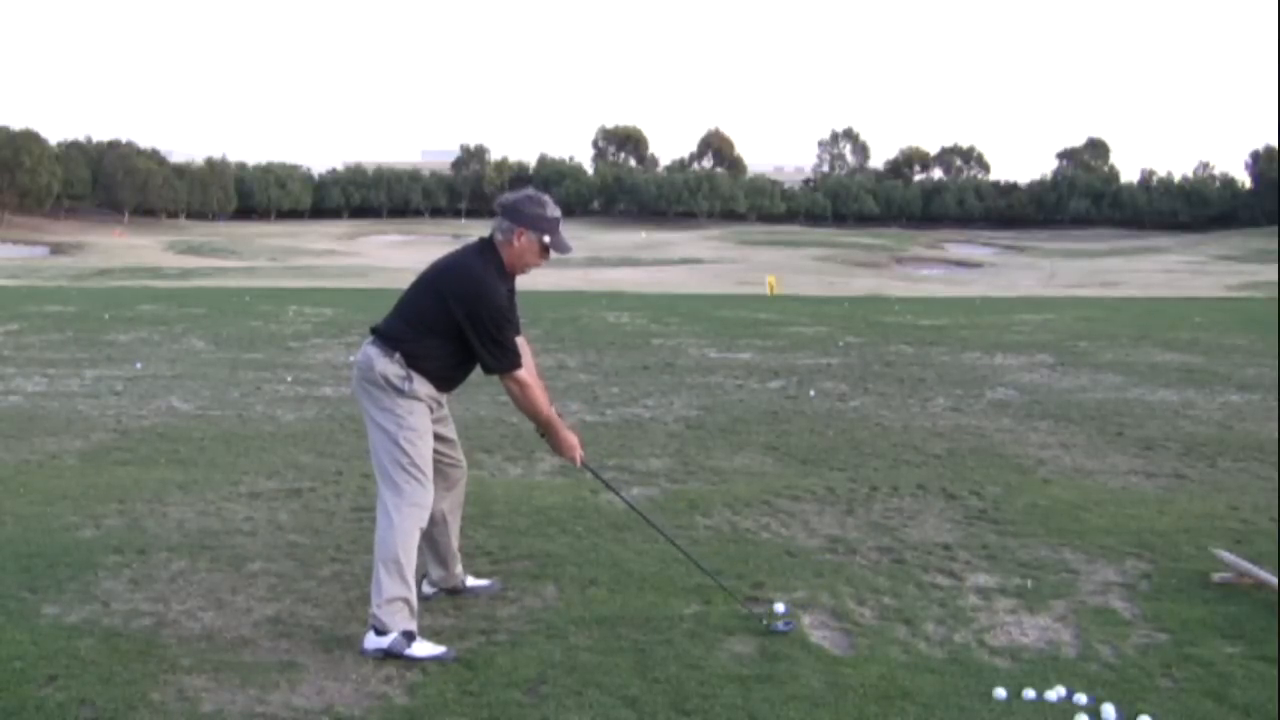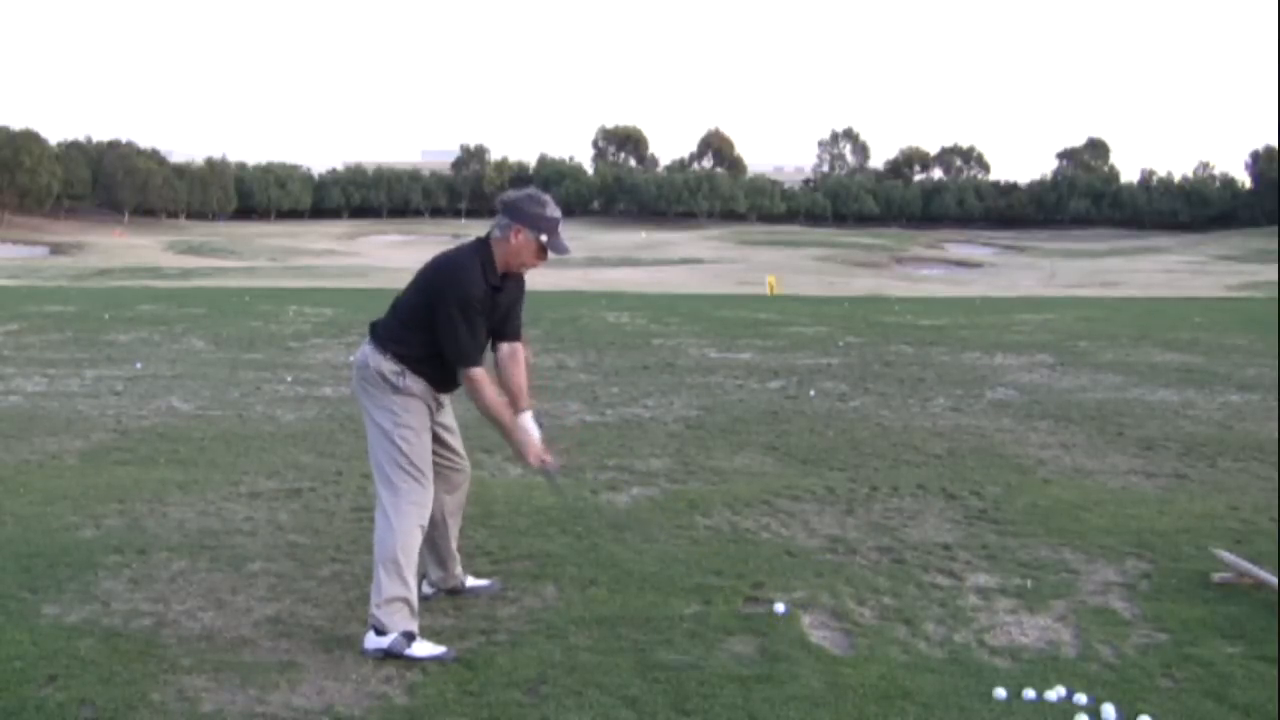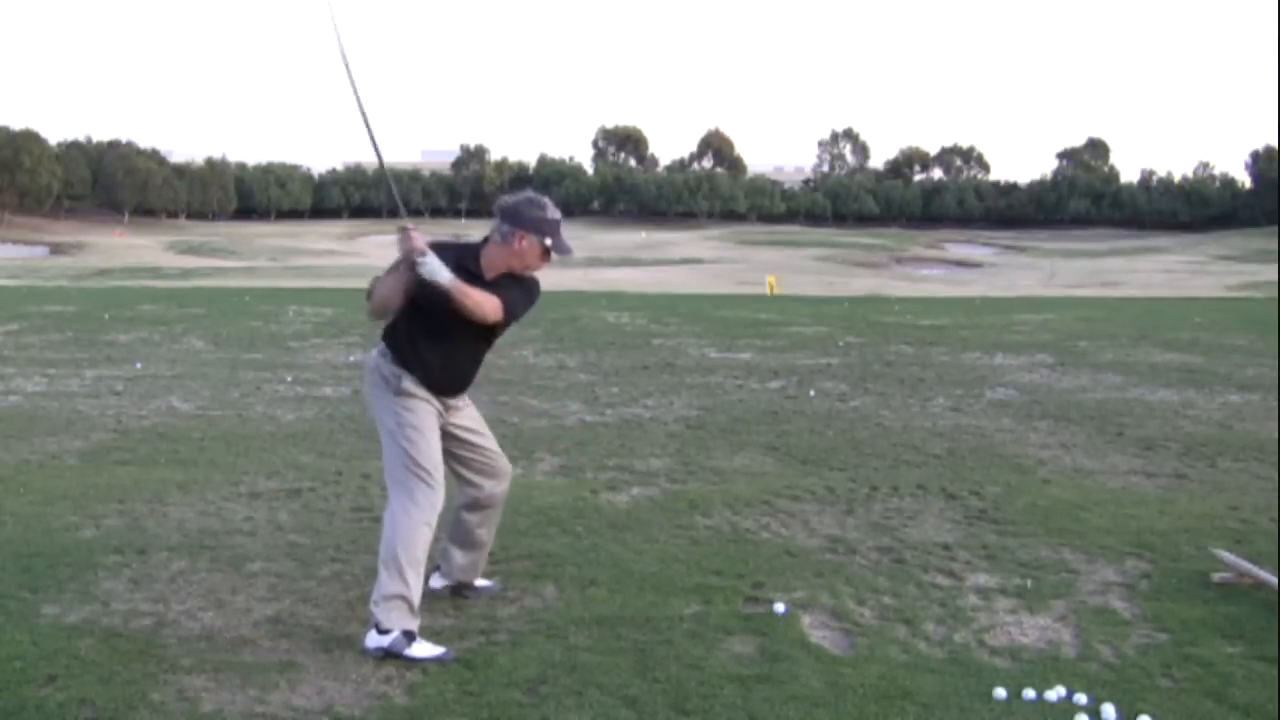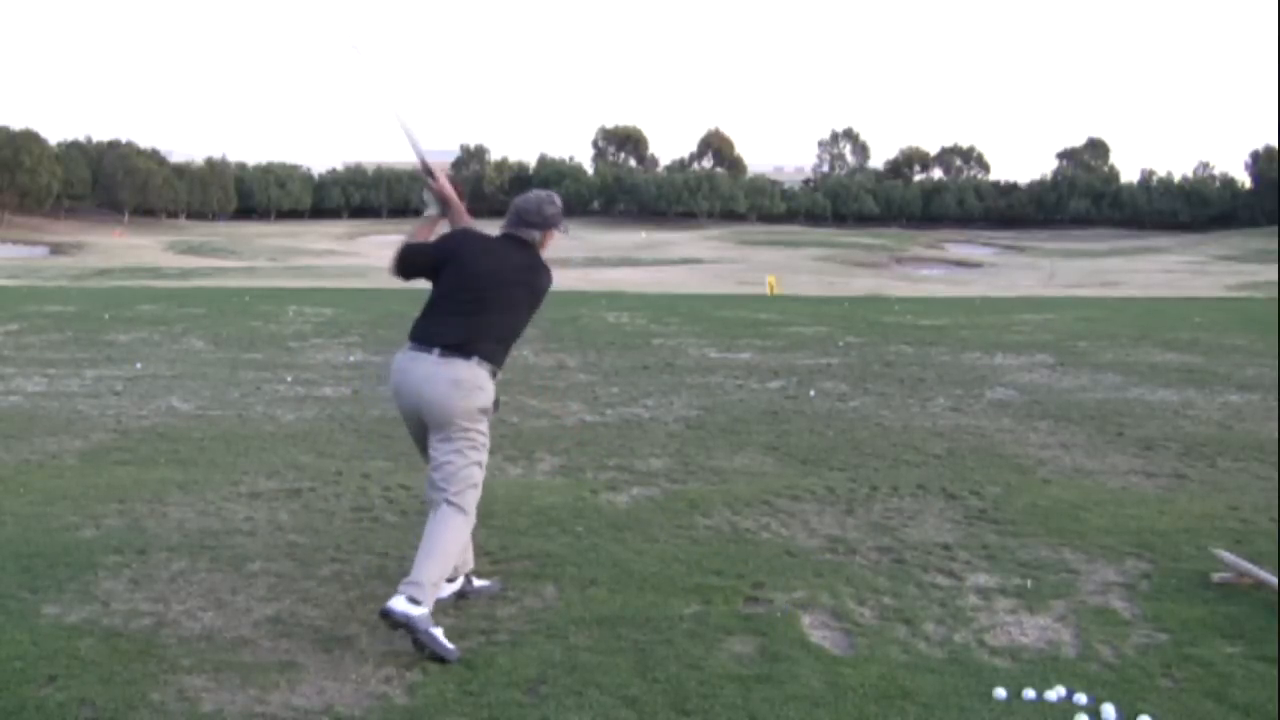
dt=0.5s
person 1, frame 1
left shoulder: (492, 269)
right shoulder: (479, 283)
left elbow: (518, 346)
right elbow: (514, 377)
left wrist: (553, 413)
right wrist: (554, 432)
left hip: (417, 379)
right hip: (394, 378)
left knee: (448, 474)
right knee: (410, 496)
left ankle: (443, 575)
right ankle: (389, 628)
person 1, frame 2
left shoulder: (511, 282)
right shoulder: (461, 276)
left elbow: (511, 351)
right elbow: (469, 370)
left wrist: (526, 419)
right wrist: (516, 435)
left hip: (428, 381)
right hip: (392, 376)
left knee: (452, 477)
right knee: (409, 496)
left ankle: (442, 576)
right ankle: (389, 628)
person 1, frame 3
left shoulder: (524, 287)
right shoulder: (438, 255)
left elbow: (485, 309)
right elbow: (377, 308)
left wrist: (441, 277)
right wrist: (404, 263)
left hip: (450, 393)
right hip: (402, 383)
left knee: (492, 477)
right knee: (420, 497)
left ankle: (458, 572)
right ankle: (390, 628)
person 1, frame 4
left shoulder: (462, 244)
right shoulder: (538, 275)
left elbow: (400, 265)
left wrist: (437, 211)
right wrist: (455, 204)
left hip: (408, 368)
right hip: (461, 381)
left knee: (447, 478)
right knee: (456, 500)
left ankle: (452, 574)
right ankle: (412, 601)
